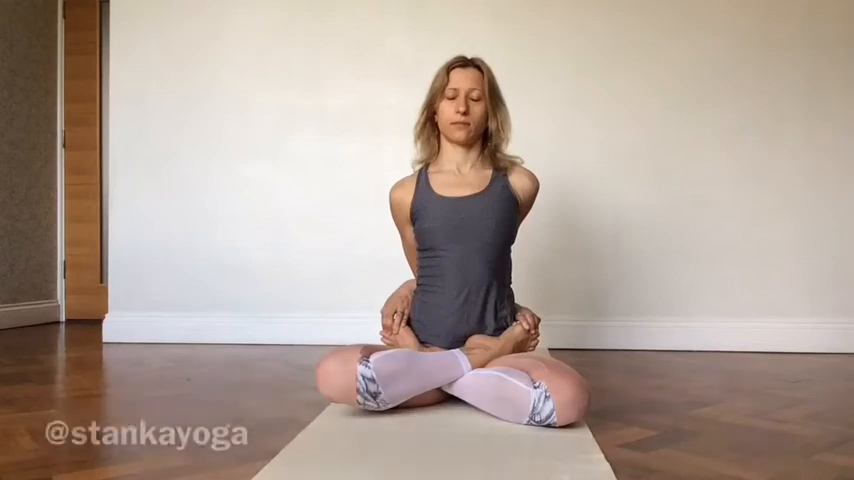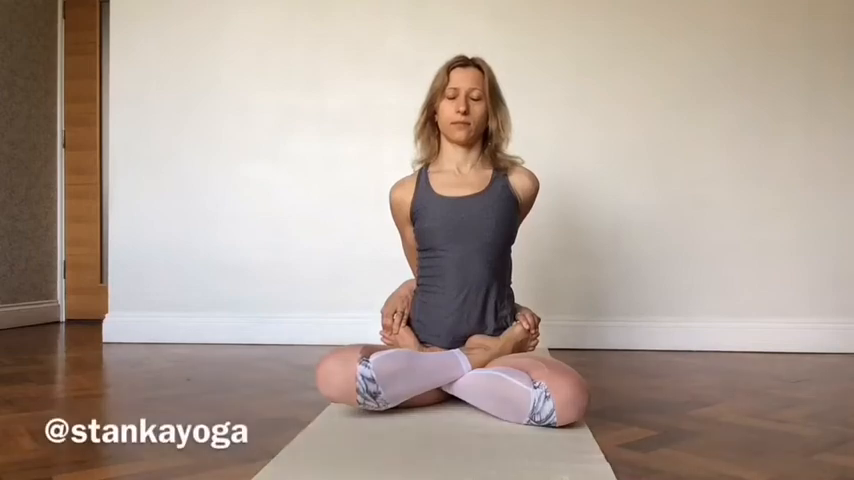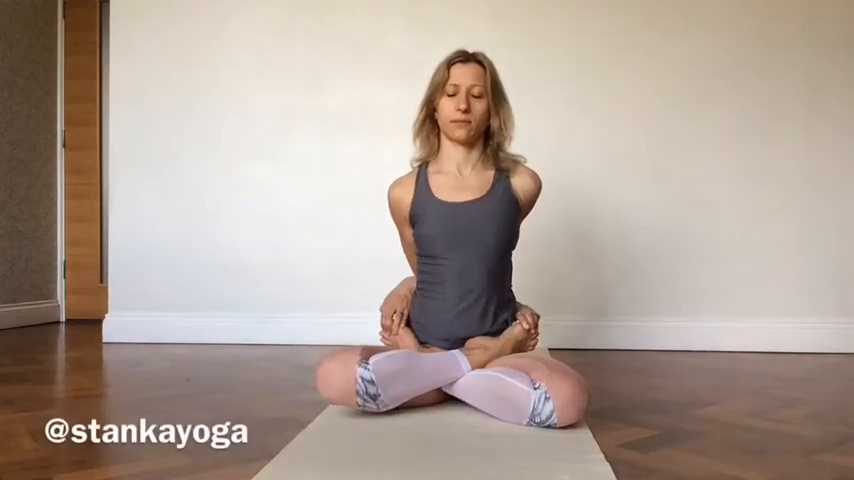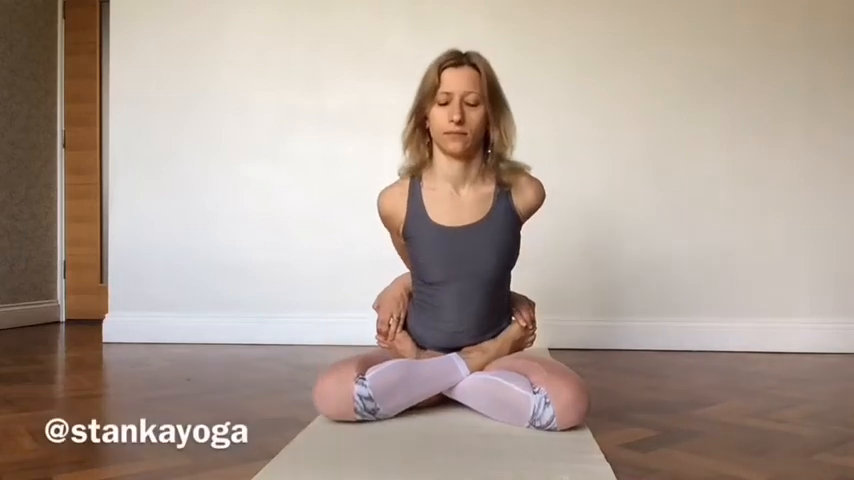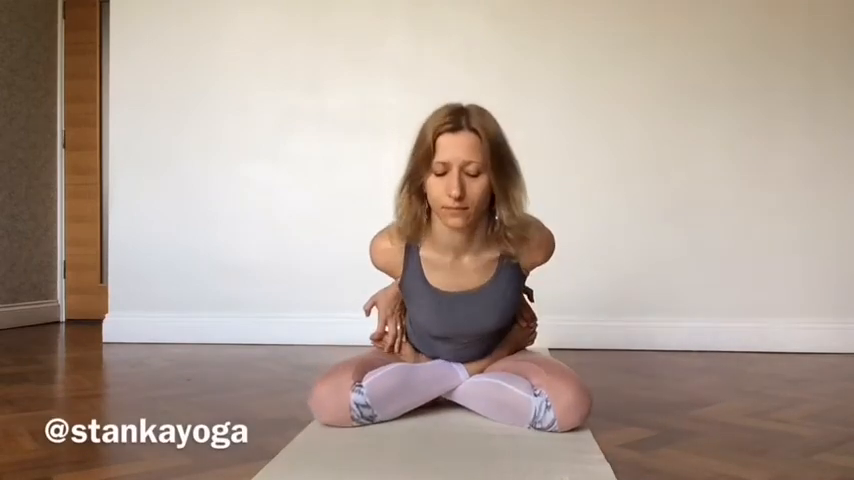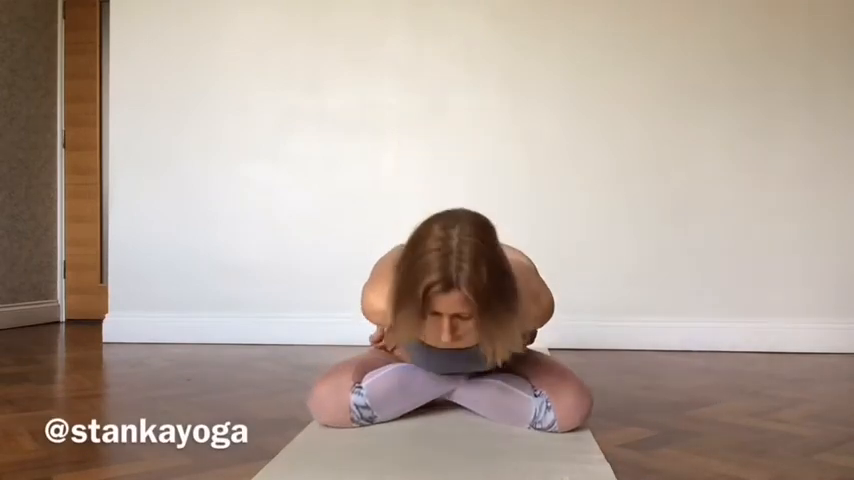
dt=0.7s
person 1, frame 1
left shoulder: (519, 184)
right shoulder: (406, 193)
left hip: (497, 343)
right hip: (424, 345)
left knee: (569, 399)
right knee: (333, 375)
left ankle: (427, 374)
right ankle: (479, 359)
person 1, frame 2
left shoulder: (519, 184)
right shoulder: (406, 192)
left hip: (496, 342)
right hip: (424, 344)
left knee: (569, 398)
right knee: (333, 374)
left ankle: (427, 373)
right ankle: (477, 359)
person 1, frame 3
left shoulder: (521, 184)
right shoulder: (405, 192)
left hip: (498, 345)
right hip: (424, 344)
left knee: (569, 400)
right knee: (332, 376)
left ankle: (425, 374)
right ankle: (476, 364)
person 1, frame 4
left shoulder: (523, 192)
right shoulder: (396, 201)
left wrist: (402, 285)
left hip: (495, 350)
right hip: (418, 348)
left knee: (570, 403)
right knee: (330, 395)
left ankle: (425, 374)
right ankle: (471, 369)
person 1, frame 5
left shoulder: (531, 243)
right shoulder: (391, 248)
left hip: (495, 358)
right hip: (414, 355)
left knee: (571, 405)
right knee: (326, 400)
right ankle: (462, 377)
person 1, frame 6
left shoulder: (532, 302)
right shoulder: (380, 300)
right elbow: (398, 256)
left hip: (495, 368)
right hip: (415, 365)
left knee: (573, 408)
right knee: (325, 402)
left ankle: (441, 390)
